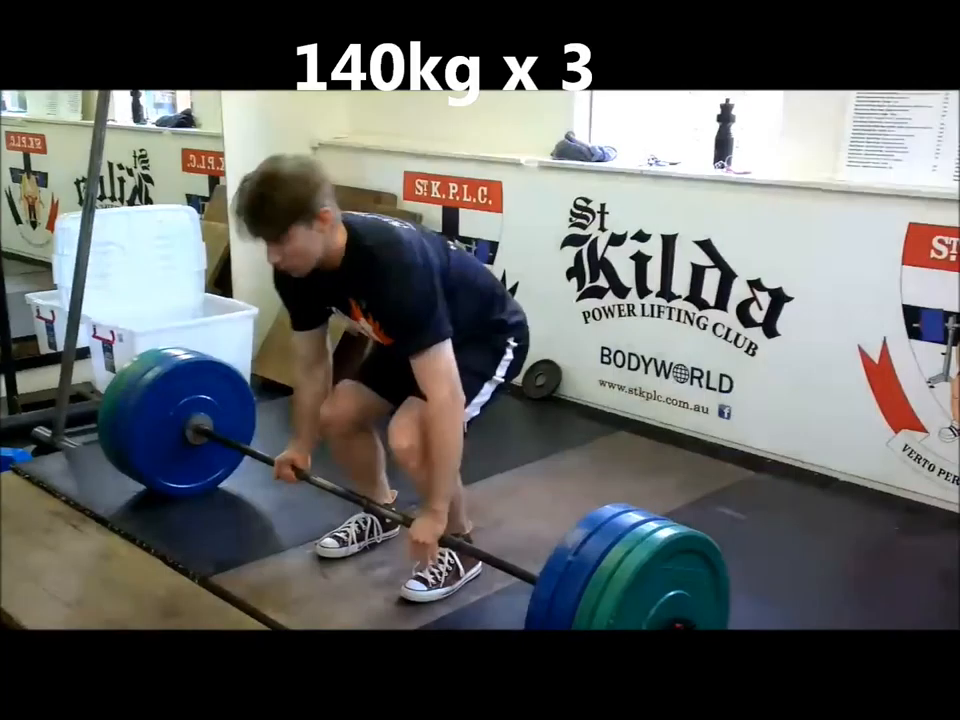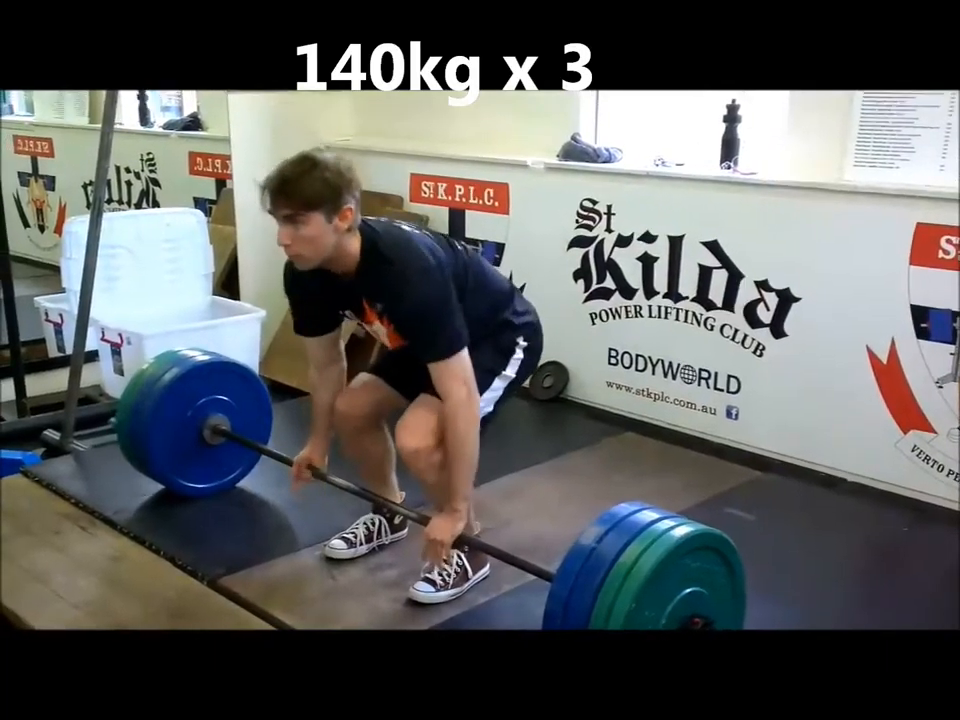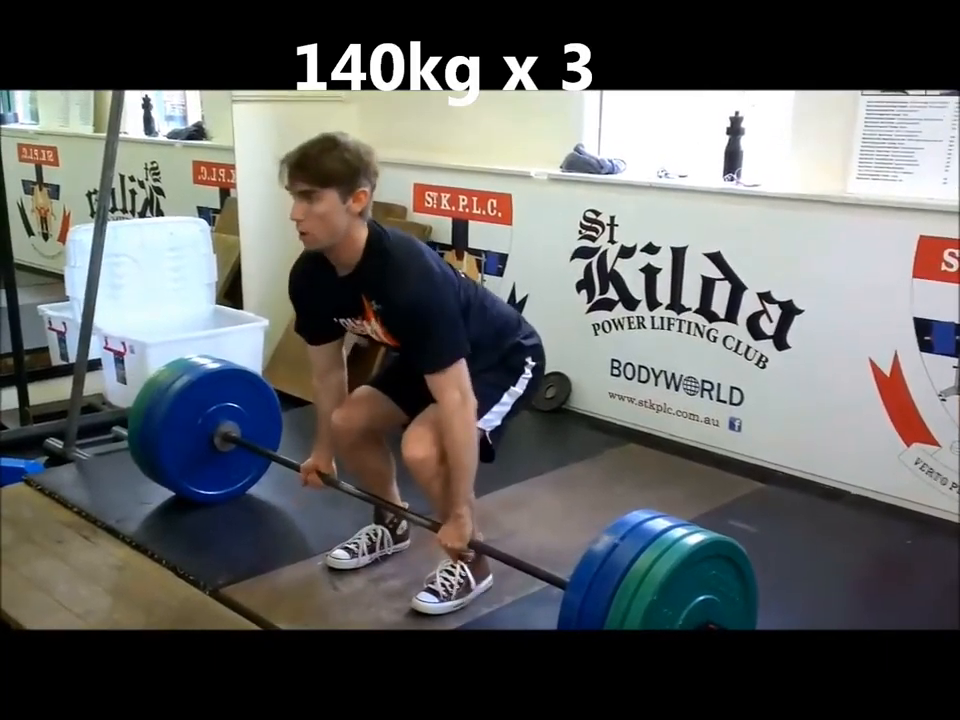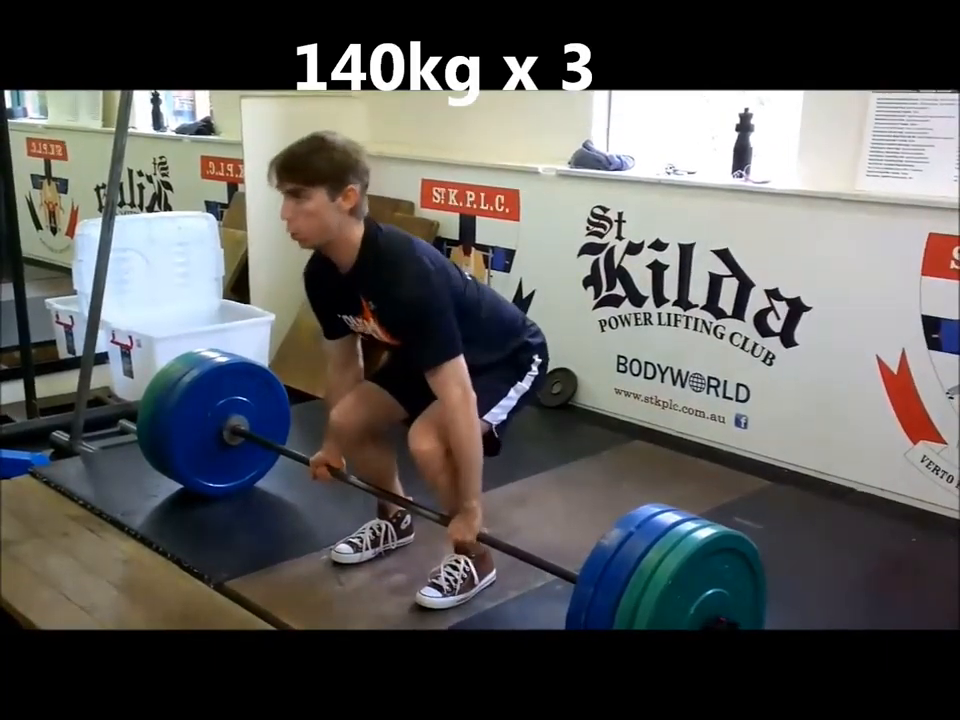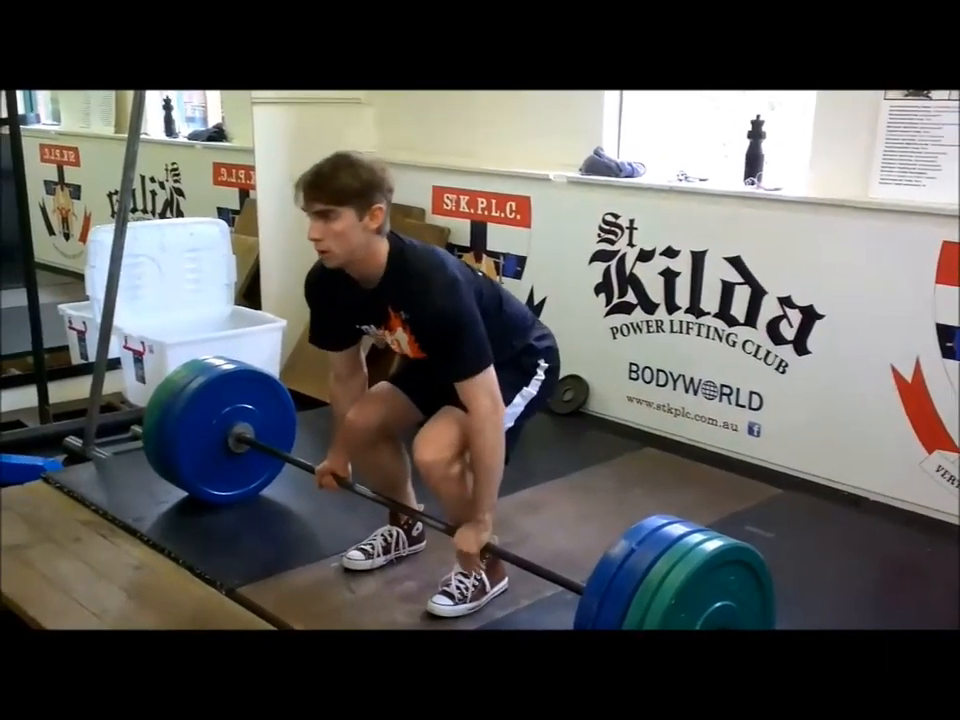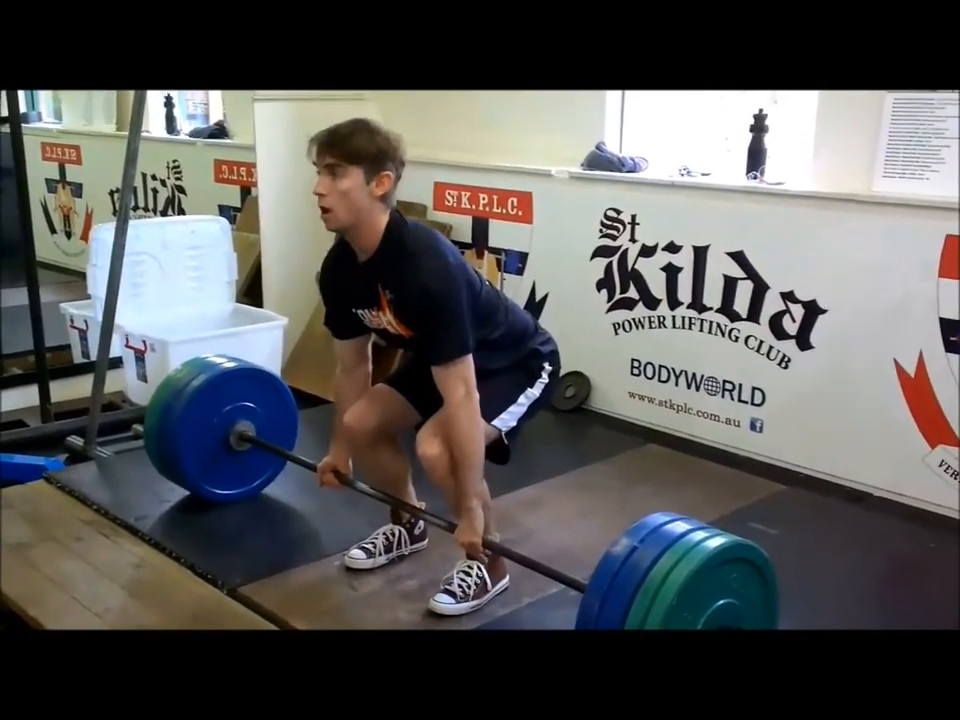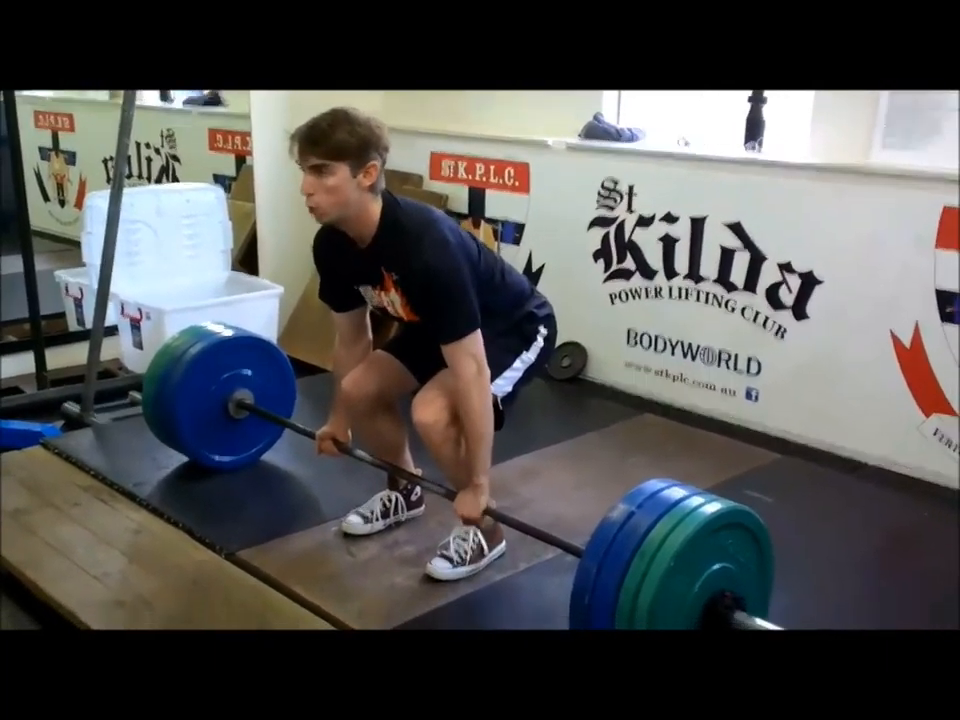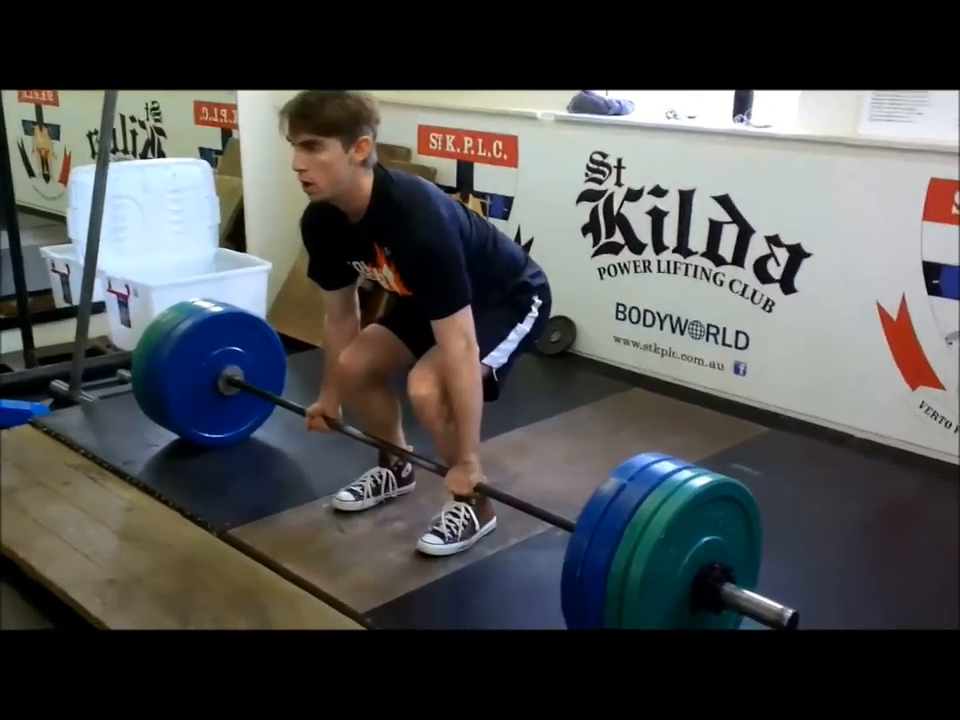
dt=0.5s
person 1, frame 1
left shoulder: (396, 266)
right shoulder: (298, 268)
left elbow: (445, 395)
right elbow: (311, 361)
left wrist: (435, 511)
right wrist: (301, 444)
left hip: (487, 334)
right hip: (408, 335)
left knee: (409, 436)
right knee: (337, 414)
left ankle: (459, 547)
right ankle: (381, 512)
person 1, frame 2
left shoulder: (410, 272)
right shoulder: (306, 275)
left elbow: (462, 396)
right elbow: (325, 363)
left wrist: (454, 511)
right wrist: (317, 443)
left hip: (499, 333)
right hip: (427, 337)
left knee: (417, 436)
right knee: (352, 410)
left ankle: (468, 550)
right ankle: (389, 515)
person 1, frame 3
left shoulder: (411, 276)
right shoulder: (310, 277)
left elbow: (458, 403)
right elbow: (327, 369)
left wrist: (459, 515)
right wrist: (322, 450)
left hip: (504, 356)
right hip: (422, 355)
left knee: (421, 449)
right knee: (348, 425)
left ankle: (471, 562)
right ankle: (391, 524)
person 1, frame 4
left shoulder: (407, 277)
right shoulder: (322, 273)
left elbow: (459, 397)
right elbow: (344, 360)
left wrist: (468, 509)
right wrist: (330, 446)
left hip: (508, 355)
right hip: (426, 353)
left knee: (428, 443)
right knee: (349, 422)
left ankle: (475, 558)
right ankle: (395, 520)
person 1, frame 5
left shoulder: (435, 287)
right shoulder: (326, 284)
left elbow: (486, 409)
right elbow: (346, 372)
left wrist: (480, 521)
right wrist: (338, 452)
left hip: (519, 359)
right hip: (439, 359)
left knee: (435, 451)
right knee: (361, 424)
left ankle: (485, 566)
right ankle: (405, 527)
person 1, frame 6
left shoulder: (428, 269)
right shoulder: (340, 267)
left elbow: (461, 395)
right elbow: (353, 364)
left wrist: (470, 511)
right wrist: (338, 447)
left hip: (518, 360)
right hip: (438, 357)
left knee: (435, 448)
right knee: (361, 425)
left ankle: (488, 564)
right ankle: (407, 526)
person 1, frame 7
left shoulder: (427, 247)
right shoulder: (332, 245)
left elbow: (472, 369)
right elbow: (351, 336)
left wrist: (477, 483)
right wrist: (338, 417)
left hip: (515, 326)
right hip: (437, 325)
left knee: (432, 413)
right knee: (359, 391)
left ankle: (484, 529)
right ankle: (404, 491)
person 1, frame 8
left shoulder: (419, 222)
right shoulder: (321, 221)
left elbow: (459, 346)
right elbow: (340, 313)
left wrist: (467, 461)
right wrist: (329, 394)
left hip: (511, 297)
right hip: (430, 297)
left knee: (426, 387)
right knee: (355, 367)
left ankle: (473, 502)
right ankle: (396, 468)
